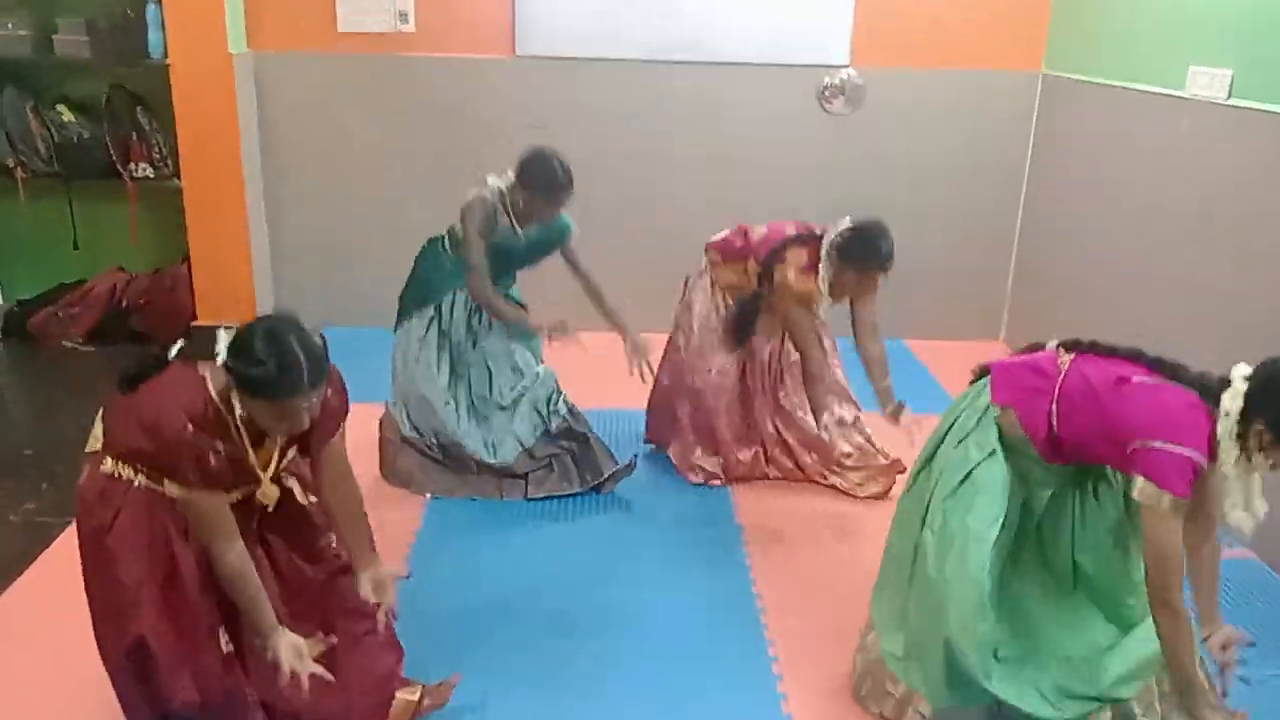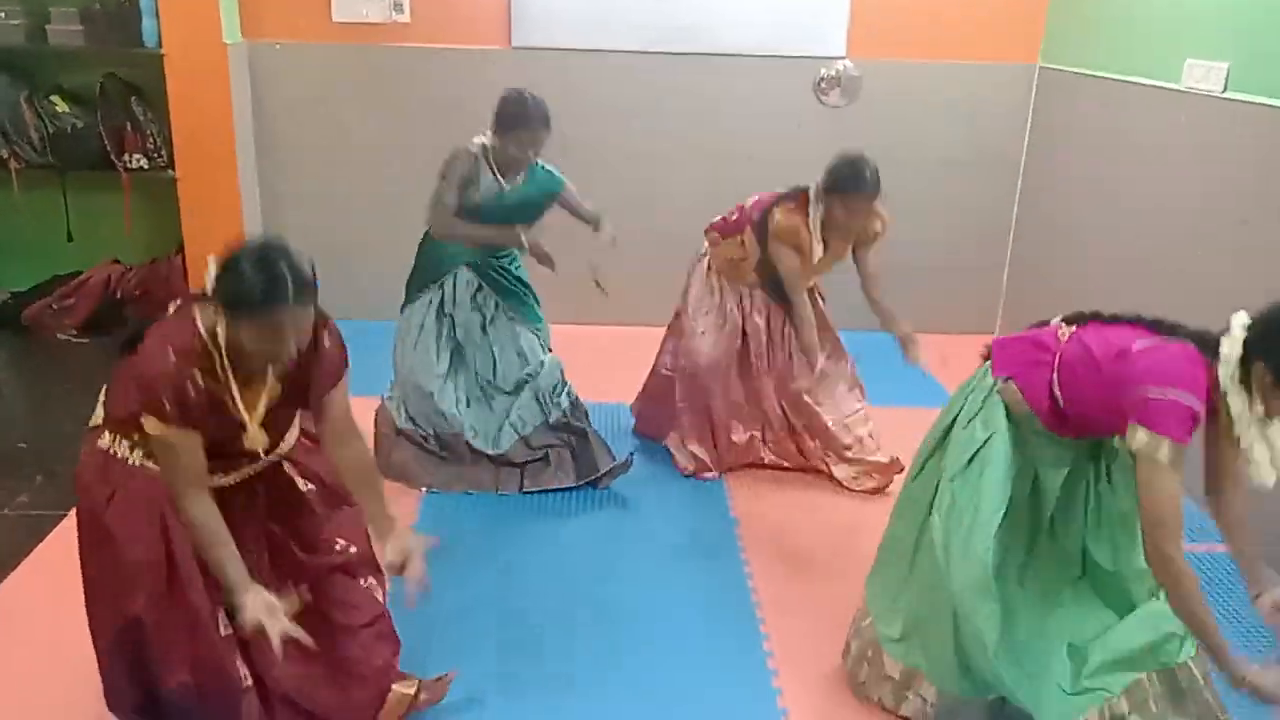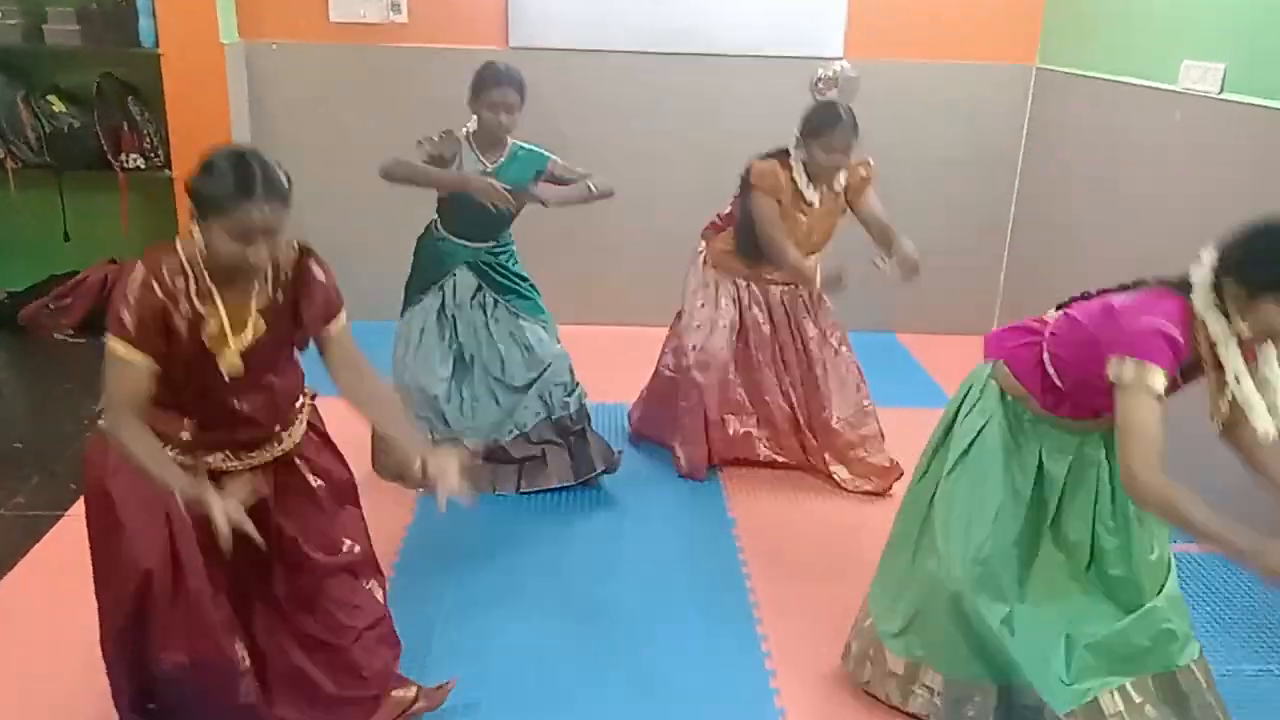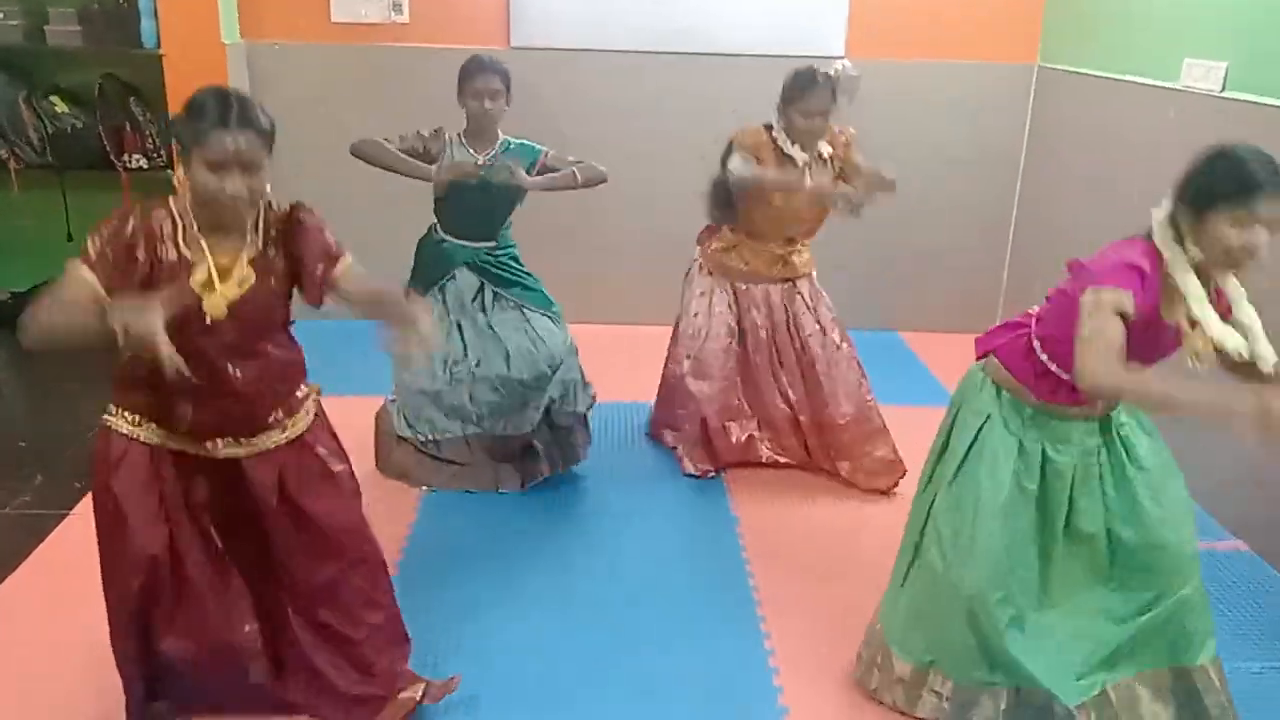
dt=0.1s
person 1, frame 1
left shoulder: (319, 391)
right shoulder: (191, 422)
left elbow: (336, 479)
right elbow: (223, 537)
left wrist: (369, 567)
right wrist: (276, 635)
left hip: (255, 480)
right hip: (143, 488)
left knee: (331, 568)
right knee: (173, 633)
person 1, frame 2
left shoulder: (316, 338)
right shoulder: (174, 360)
left elbow: (341, 439)
right elbow: (190, 495)
left wrist: (386, 533)
right wrist: (242, 592)
left hip: (264, 454)
right hip: (149, 471)
left knee: (335, 557)
right knee: (165, 615)
person 1, frame 3
left shoulder: (302, 272)
right shoulder: (153, 287)
left elbow: (354, 370)
right elbow: (122, 421)
left wrist: (417, 450)
right wrist: (194, 493)
left hip: (276, 442)
right hip: (165, 452)
left knee: (326, 566)
right knee: (158, 592)
person 1, frame 4
left shoulder: (291, 230)
right shoulder: (139, 235)
left elbow: (359, 289)
right elbow: (38, 326)
left wrist: (401, 310)
right wrist: (126, 317)
left hip: (281, 436)
right hip: (162, 445)
left knee: (333, 557)
right knee: (165, 583)
person 2, frame 1
left shoulder: (1221, 419)
right shoulder: (1172, 447)
left elbow: (1201, 529)
right elbow: (1166, 599)
left wrist: (1210, 624)
right hip: (1002, 436)
left knee: (1114, 562)
right knee: (962, 585)
person 2, frame 2
left shoulder: (1222, 381)
right shoulder: (1172, 392)
left elbow: (1223, 490)
right elbow: (1164, 555)
right wrist: (1232, 666)
left hip: (1080, 428)
right hip: (1009, 417)
left knee: (1122, 555)
right knee: (966, 566)
person 2, frame 3
left shoulder: (1221, 331)
right shoulder: (1156, 332)
right elbow: (1141, 483)
left hip: (1091, 429)
right hip: (1017, 412)
left knee: (1129, 555)
right knee: (972, 558)
person 2, frame 4
left shoulder: (1211, 284)
right shoulder: (1125, 270)
right elbow: (1094, 373)
right wrist: (1234, 400)
left hip: (1092, 421)
right hip: (1014, 413)
left knee: (1158, 551)
right knee: (979, 565)
person 3, frame 1
left shoulder: (556, 226)
right shoulder: (483, 208)
left elbow: (587, 281)
right elbow: (478, 286)
left wrist: (627, 336)
right wrist: (534, 325)
left hip: (496, 296)
right hip: (441, 291)
left knee: (523, 377)
right knee: (429, 384)
right ankle: (435, 468)
person 3, frame 2
left shoulder: (545, 180)
right shoulder: (466, 162)
left elbow: (595, 221)
right elbow: (440, 225)
left wrist: (605, 239)
right wrist: (512, 236)
left hip: (497, 272)
right hip: (445, 274)
left knee: (530, 361)
right knee: (428, 372)
right ankle: (430, 452)
person 3, frame 3
left shoulder: (530, 159)
right shoulder: (451, 146)
left elbow: (602, 186)
right elbow: (394, 170)
left wrist: (554, 196)
right wrist: (465, 183)
left hip: (497, 269)
right hip: (443, 267)
left knee: (537, 355)
right knee: (430, 368)
left ankle: (531, 446)
person 3, frame 4
left shoulder: (523, 155)
right shoulder: (438, 144)
left elbow: (597, 173)
right elbow: (361, 147)
left wrist: (533, 182)
right wrist: (434, 174)
left hip: (496, 267)
right hip: (442, 268)
left knee: (549, 349)
right knee: (434, 369)
left ankle: (526, 446)
right ankle: (439, 452)
person 4, frame 1
left shoulder: (861, 272)
right shoulder: (797, 276)
left elbow: (867, 335)
right elbow: (810, 355)
left wrist: (885, 394)
right wrist: (821, 418)
right hip: (725, 287)
right knee: (713, 375)
right ankle: (706, 458)
person 4, frame 2
left shoulder: (863, 223)
right shoulder: (786, 223)
left elbow: (872, 283)
right elbow: (796, 296)
left wrist: (897, 328)
right wrist: (813, 358)
left hip: (788, 282)
right hip: (728, 280)
left knee: (830, 366)
right knee: (707, 361)
right ankle: (702, 446)
person 4, frame 3
left shoulder: (852, 179)
right shoulder: (769, 177)
left elbow: (880, 227)
right elbow: (774, 244)
left wrist: (899, 248)
right wrist: (814, 275)
left hip: (794, 284)
right hip: (732, 275)
left knee: (828, 364)
right knee: (709, 361)
left ankle: (837, 450)
right ankle: (698, 447)
person 4, frame 4
left shoulder: (836, 152)
right shoulder: (754, 147)
left elbow: (875, 182)
right elbow: (738, 178)
left wrist: (871, 181)
right wrist: (807, 185)
left hip: (790, 279)
right hip: (728, 275)
left knee: (830, 359)
right knee: (707, 365)
left ankle: (851, 452)
right ankle: (702, 446)
